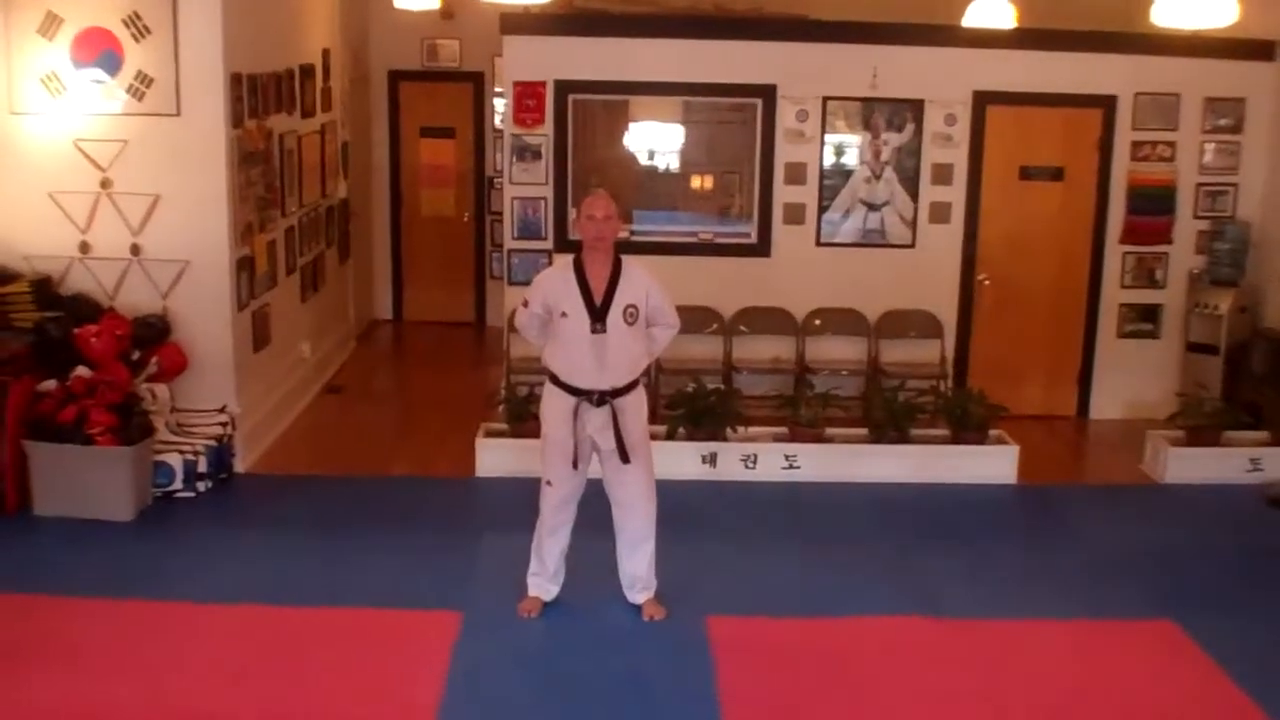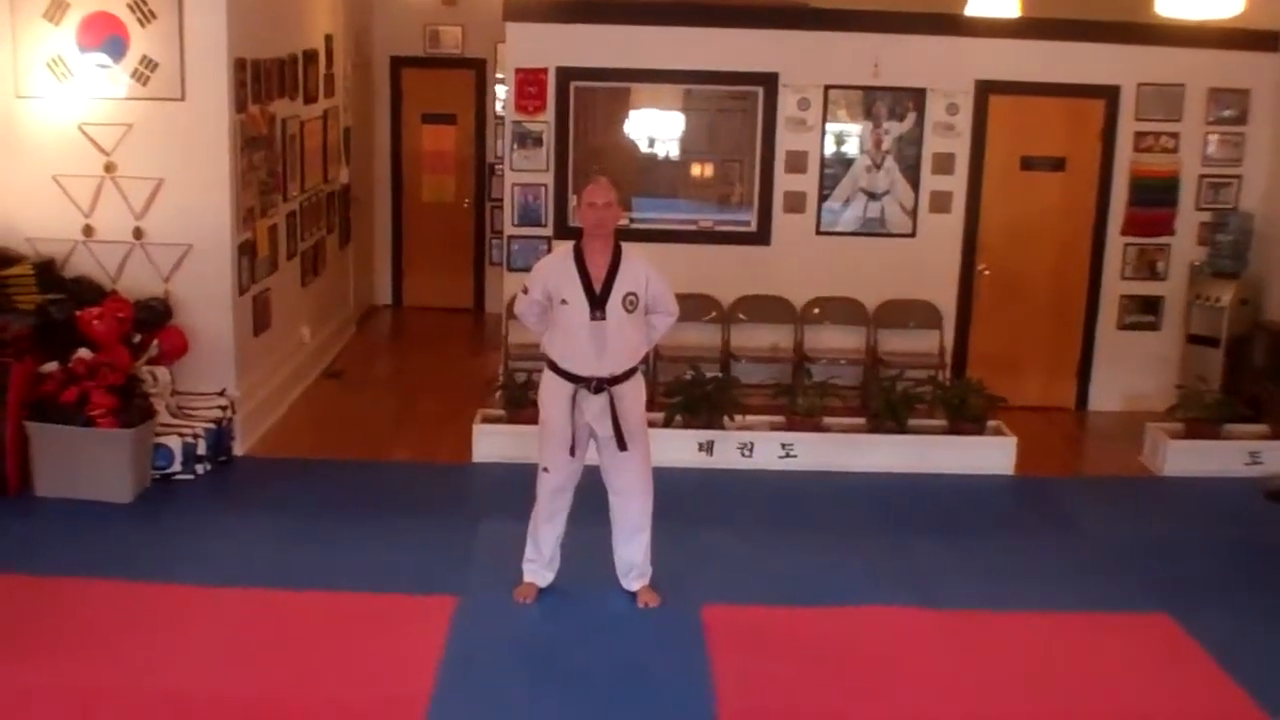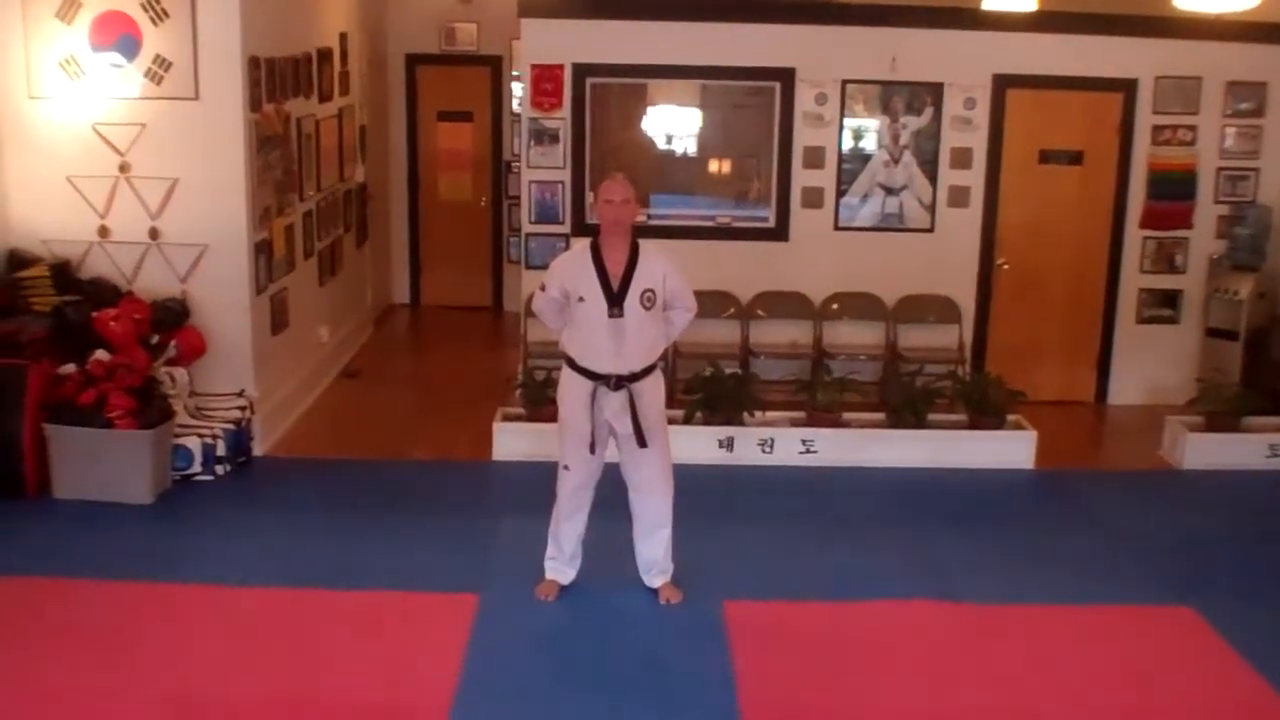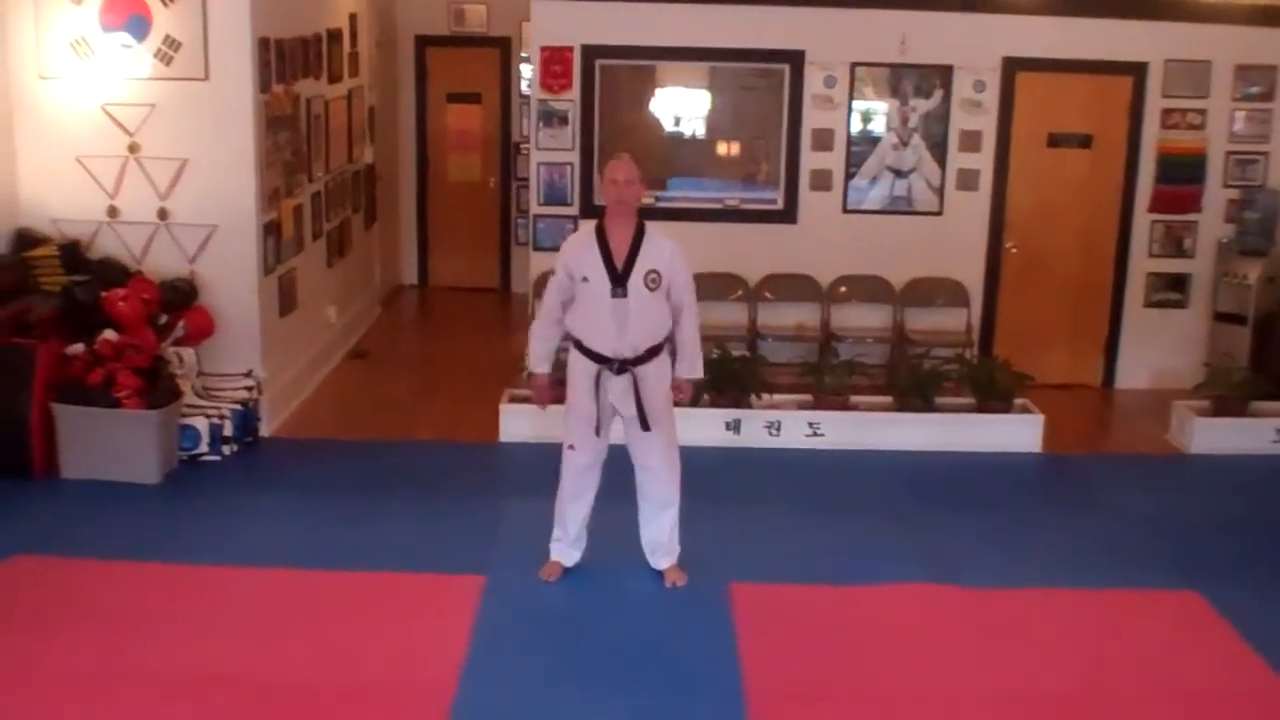
dt=1s
person 1, frame 1
left shoulder: (641, 282)
right shoulder: (552, 281)
left elbow: (667, 324)
right elbow: (527, 323)
left wrist: (637, 357)
right wrist: (561, 354)
left hip: (623, 405)
right hip: (566, 404)
left knee: (637, 500)
right knee: (556, 498)
left ankle: (642, 590)
right ankle: (541, 586)
person 1, frame 2
left shoulder: (640, 270)
right shoulder: (552, 268)
left elbow: (666, 312)
right elbow: (526, 310)
left wrist: (636, 345)
right wrist: (560, 341)
left hip: (621, 392)
right hip: (565, 391)
left knee: (633, 487)
right knee: (553, 484)
left ankle: (637, 578)
right ankle: (536, 573)
person 1, frame 3
left shoulder: (657, 266)
right shoulder: (569, 265)
left elbow: (684, 308)
right elbow: (545, 307)
left wrist: (653, 343)
right wrist: (579, 338)
left hip: (640, 389)
right hip: (584, 388)
left knee: (653, 484)
right knee: (574, 481)
left ankle: (659, 574)
right ankle: (558, 570)
person 1, frame 4
left shoulder: (664, 249)
right shoulder: (576, 248)
left elbow: (685, 311)
right elbow: (551, 309)
left wrist: (686, 372)
right wrist: (540, 367)
left hip: (647, 372)
right hip: (591, 371)
left knee: (660, 467)
right knee: (579, 464)
left ankle: (665, 557)
right ankle: (563, 552)
